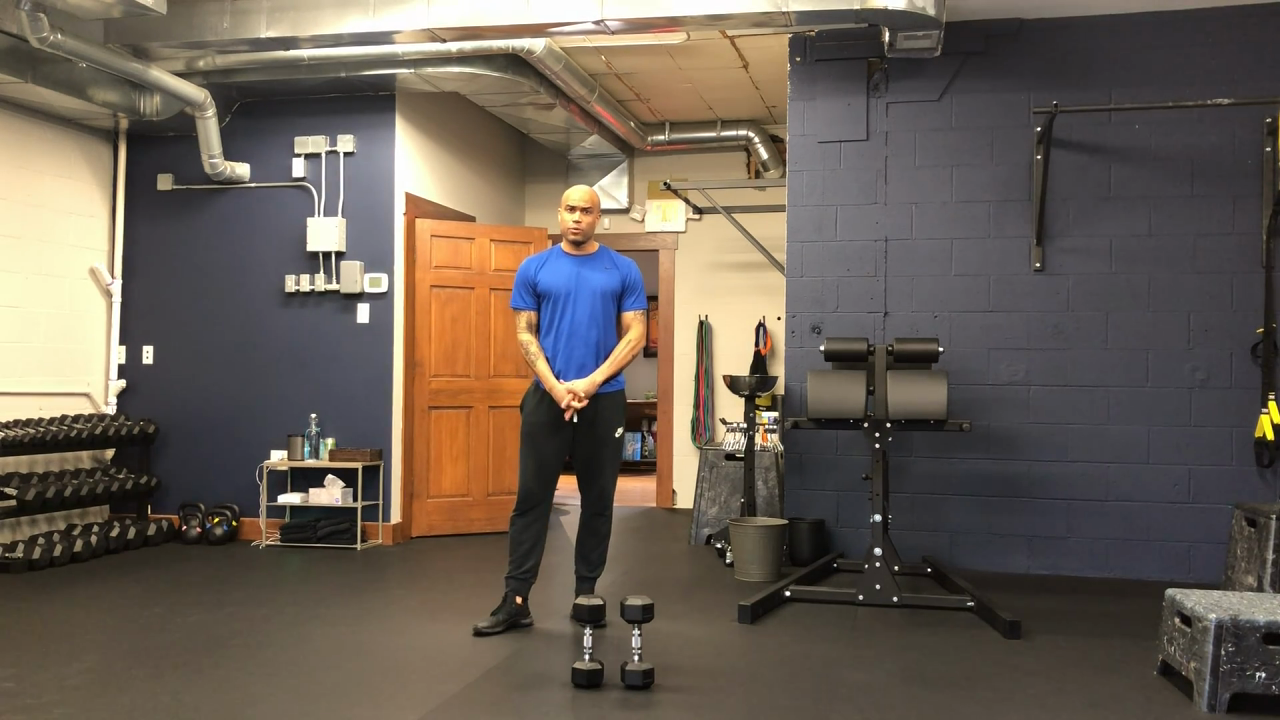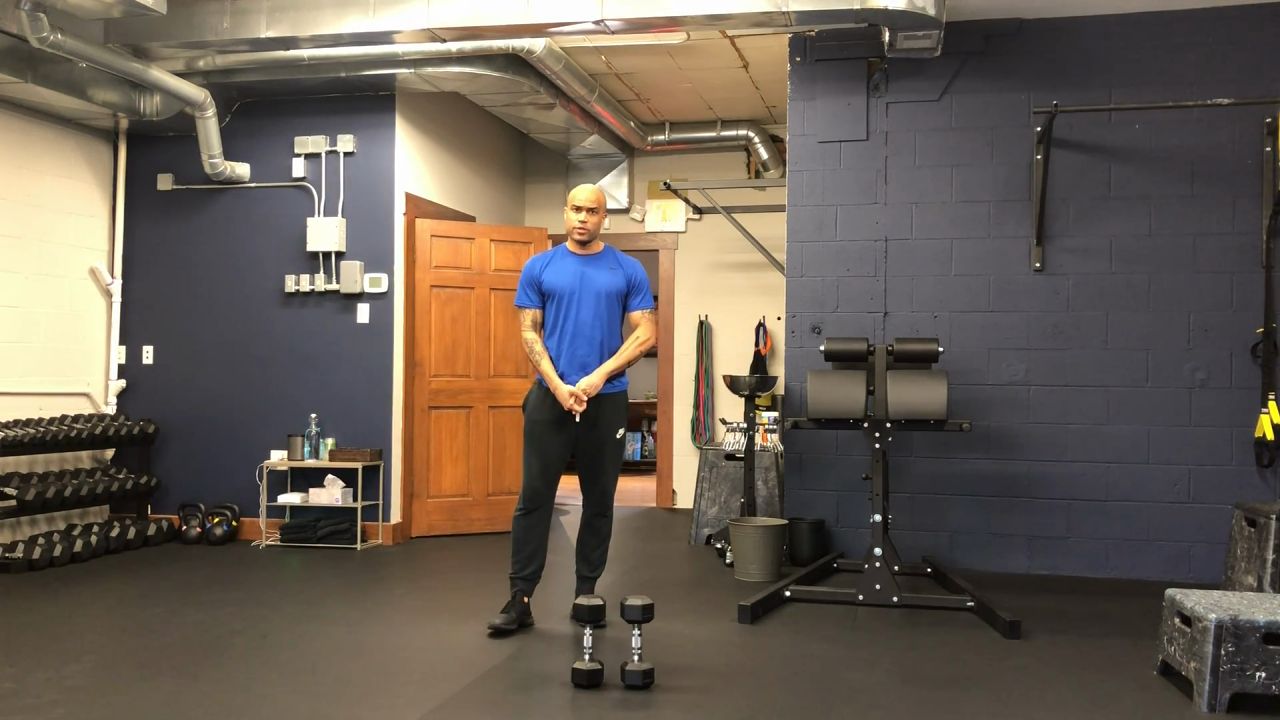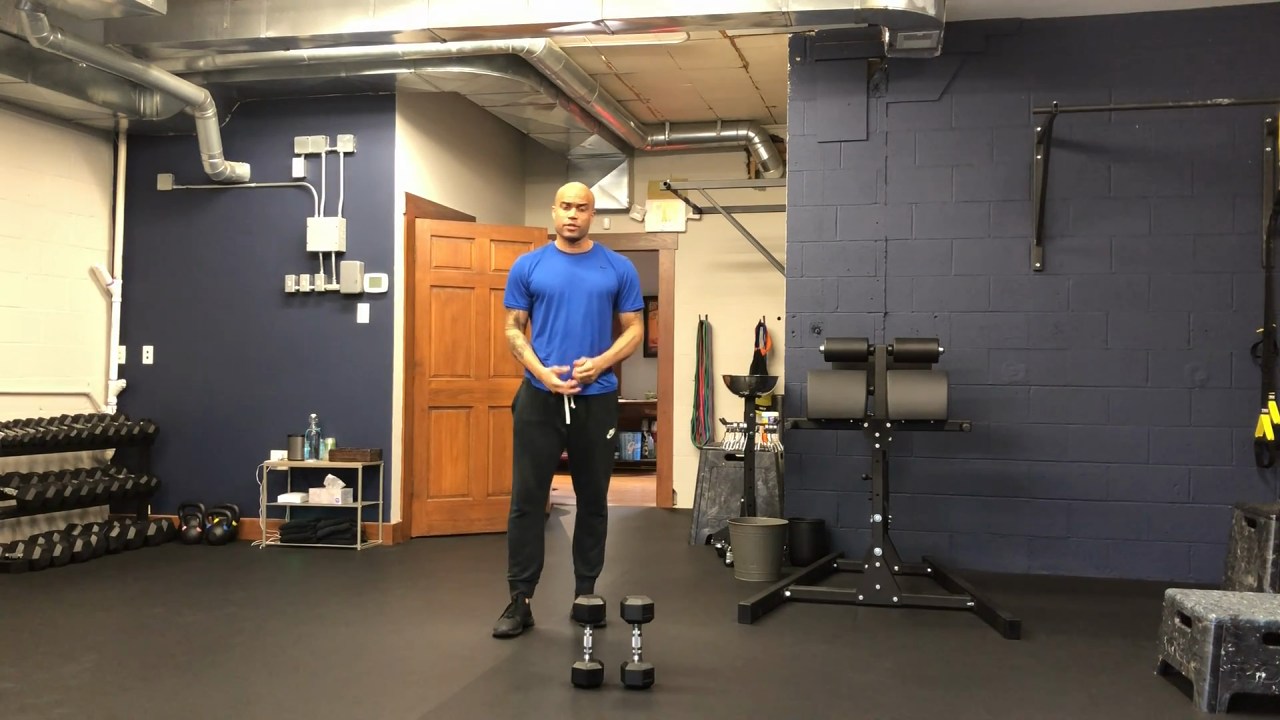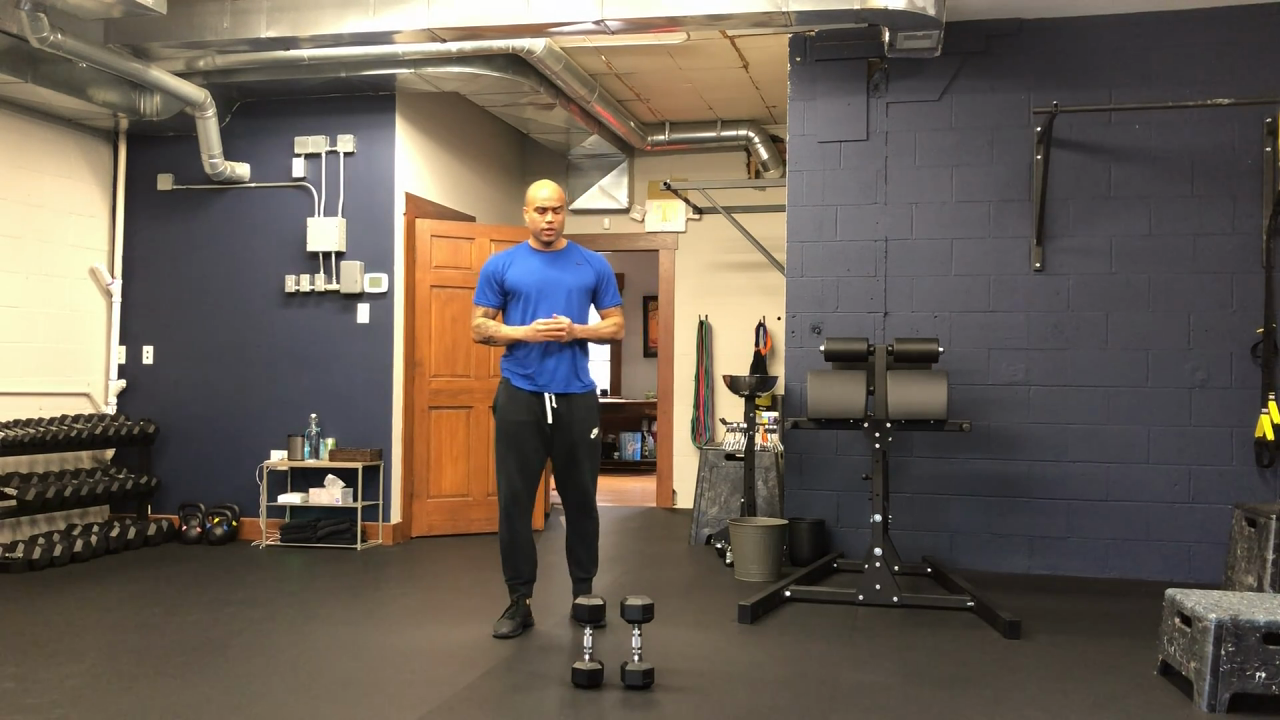
dt=0.4s
person 1, frame 1
left shoulder: (624, 270)
right shoulder: (534, 268)
left elbow: (635, 335)
right elbow: (525, 333)
left wrist: (592, 382)
right wrist: (555, 386)
left hip: (605, 399)
right hip: (546, 397)
left knee: (598, 501)
right knee: (531, 498)
left ankle: (586, 593)
right ankle: (516, 598)
person 1, frame 2
left shoulder: (628, 270)
right shoulder: (539, 267)
left elbow: (645, 333)
right elbow: (529, 333)
left wrist: (598, 378)
right wrist: (558, 385)
left hip: (607, 399)
right hip: (549, 397)
left knee: (599, 502)
right knee: (534, 498)
left ankle: (586, 593)
right ankle: (520, 598)
person 1, frame 3
left shoulder: (618, 268)
right shoulder: (527, 266)
left elbow: (634, 331)
right elbow: (512, 329)
left wrist: (599, 363)
right wrist: (541, 371)
left hip: (596, 398)
right hip: (539, 396)
left knee: (592, 500)
right knee: (527, 500)
left ankle: (586, 593)
right ankle: (520, 599)
person 1, frame 4
left shoulder: (593, 265)
right shoulder: (501, 265)
left elbow: (616, 326)
right elbow: (479, 327)
left wrist: (576, 331)
right wrist: (524, 332)
left hip: (576, 396)
right hip: (519, 395)
left knee: (580, 501)
right knee: (514, 502)
left ankle: (584, 592)
right ankle: (520, 600)
